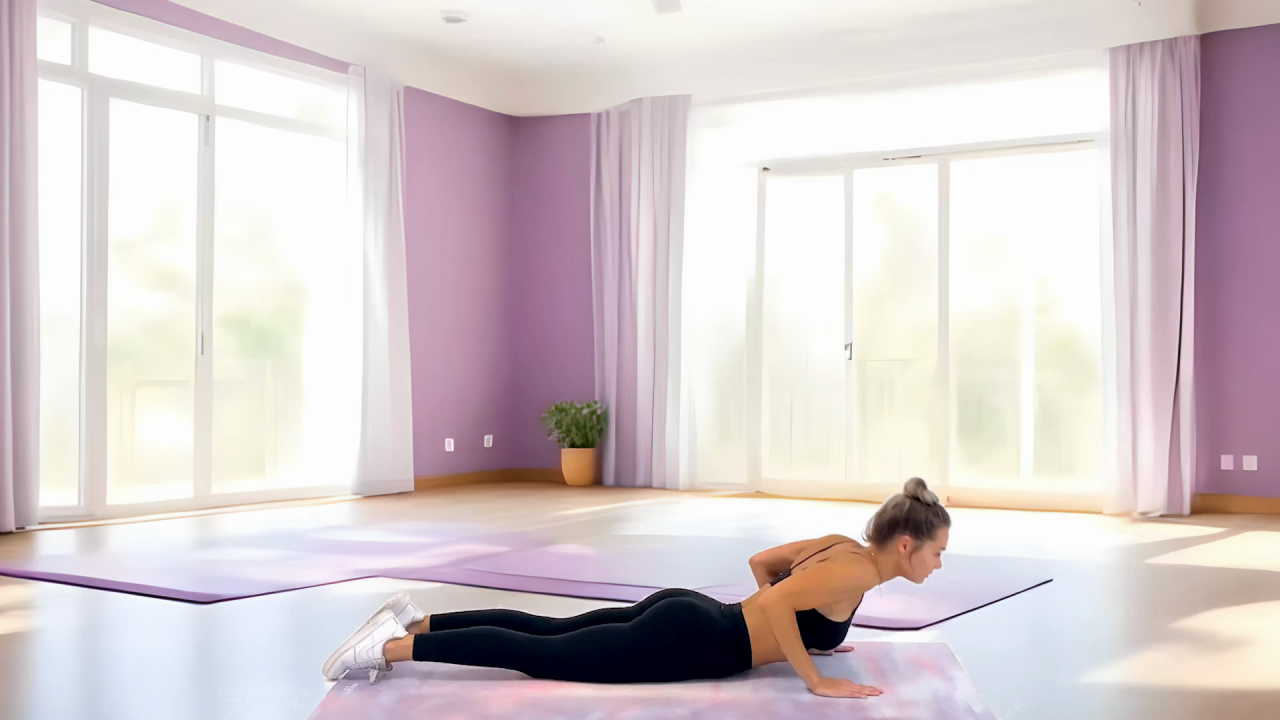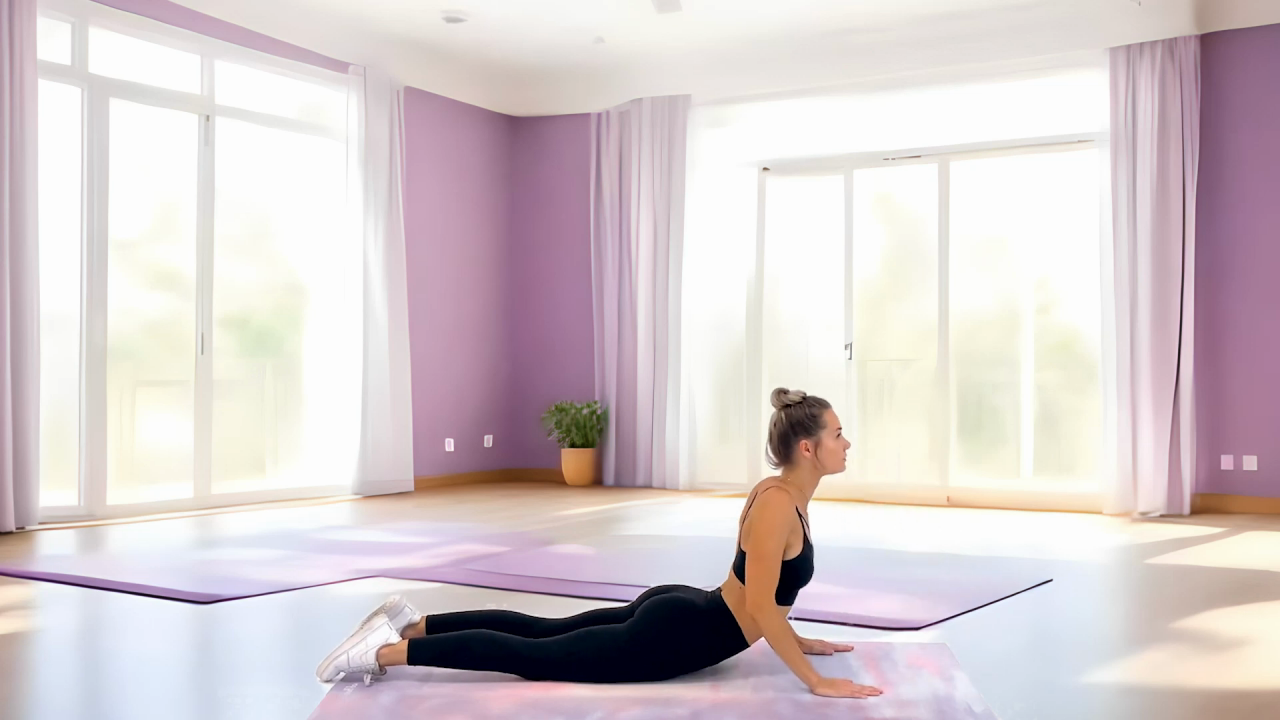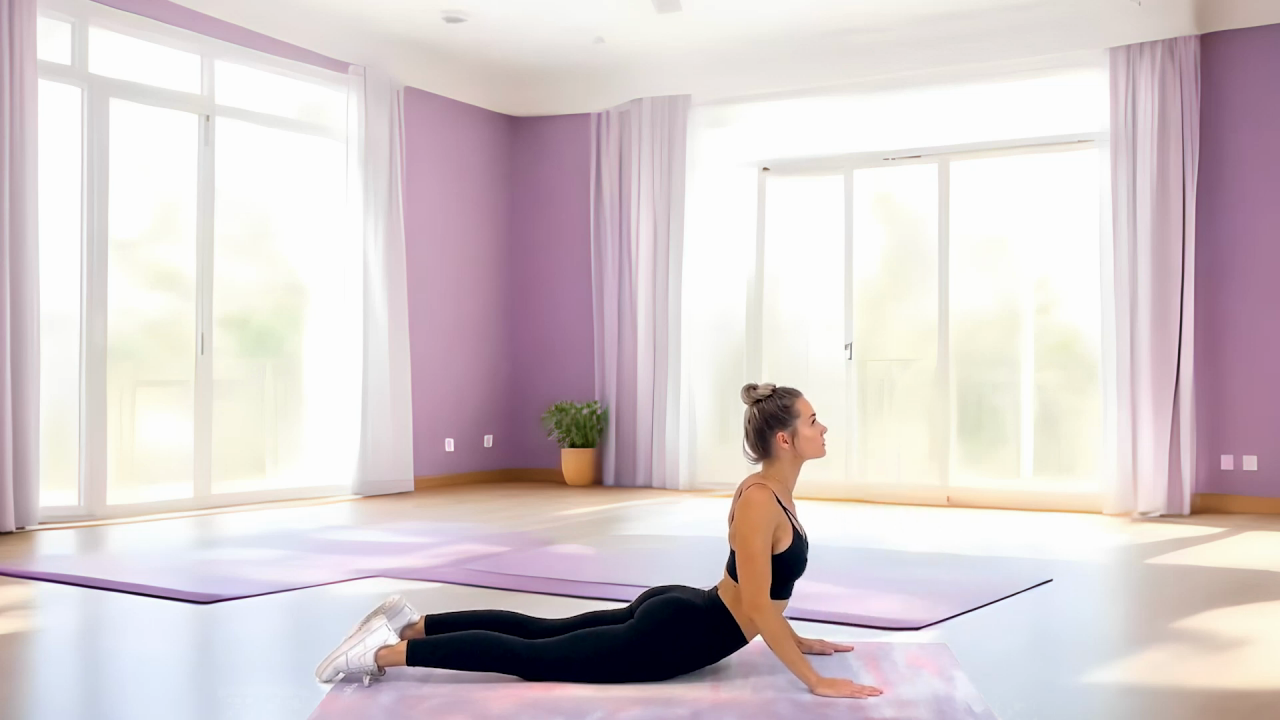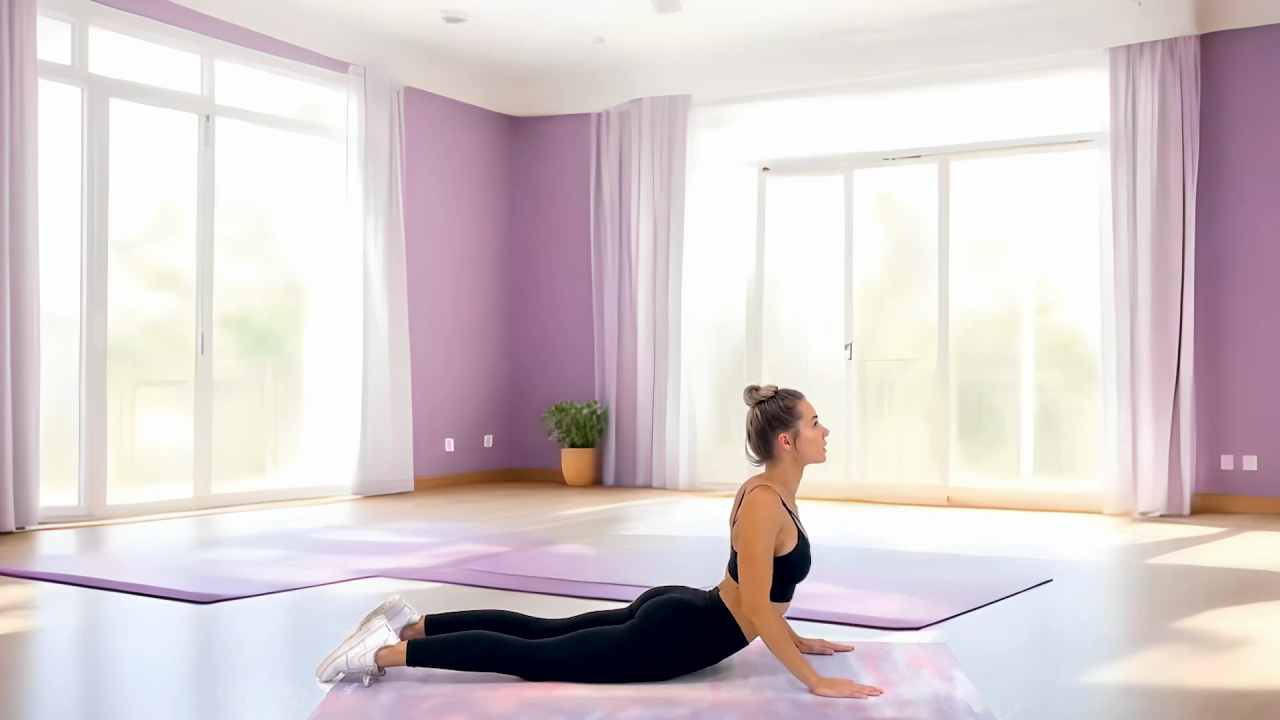
dt=1s
person 1, frame 1
left shoulder: (842, 545)
right shoulder: (857, 572)
right elbow: (774, 602)
left wrist: (807, 635)
right wrist: (814, 678)
left hip: (683, 616)
right hip: (683, 644)
left knee: (542, 632)
right knee: (536, 655)
left ankle: (416, 621)
right ankle: (395, 648)
person 1, frame 2
left shoulder: (783, 492)
right shoulder: (778, 503)
left elbow: (760, 589)
right elbow: (760, 607)
left wrist: (798, 641)
right wrist: (816, 681)
left hip: (677, 611)
right hip: (675, 637)
left knee: (539, 632)
right knee: (531, 658)
left ankle: (410, 623)
right ankle: (387, 650)
person 1, frame 3
left shoulder: (774, 490)
right shoulder: (760, 501)
left elbow: (763, 589)
right elbow: (756, 607)
left wrist: (798, 641)
right wrist: (815, 680)
left hip: (677, 613)
right hip: (676, 636)
left knee: (541, 632)
right knee: (531, 658)
left ankle: (410, 625)
right ankle: (386, 651)
person 1, frame 4
left shoulder: (772, 491)
right shoulder: (765, 504)
left elbow: (762, 590)
right elbow: (756, 610)
left wrist: (797, 641)
right wrist: (815, 681)
left hip: (676, 613)
right hip: (675, 637)
left knee: (540, 633)
right knee: (531, 658)
left ankle: (410, 625)
right ankle: (386, 651)
